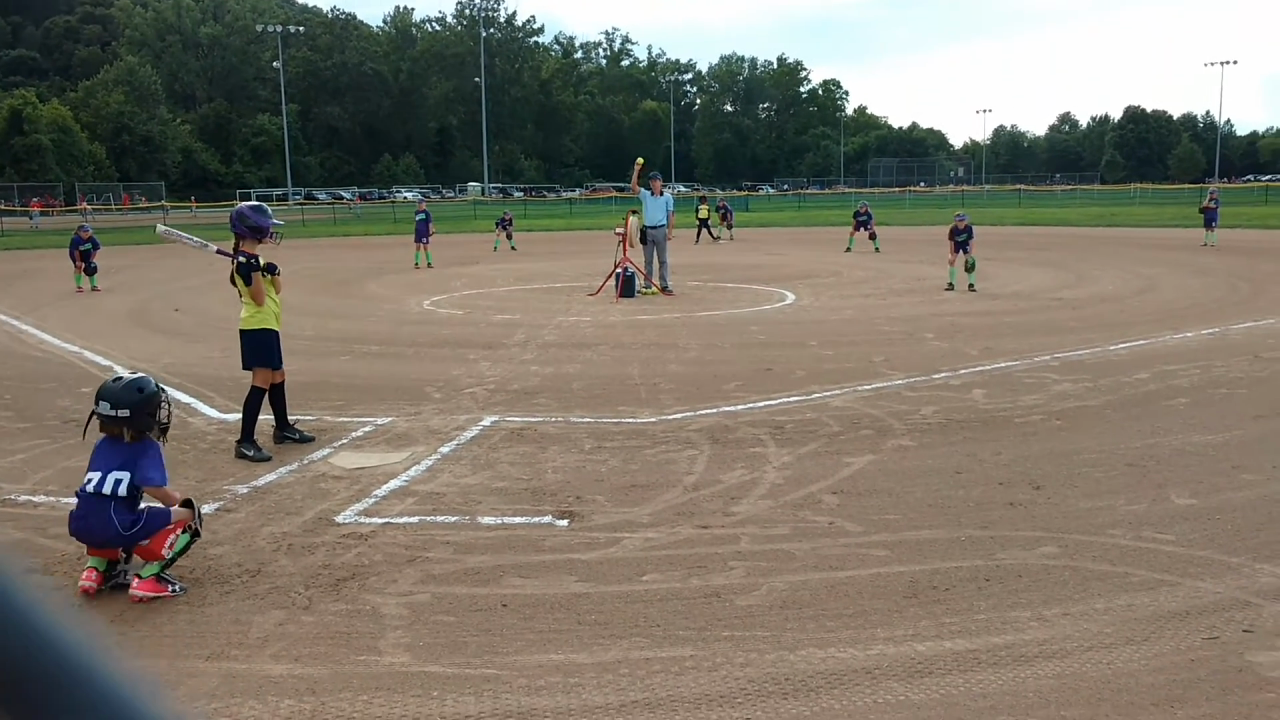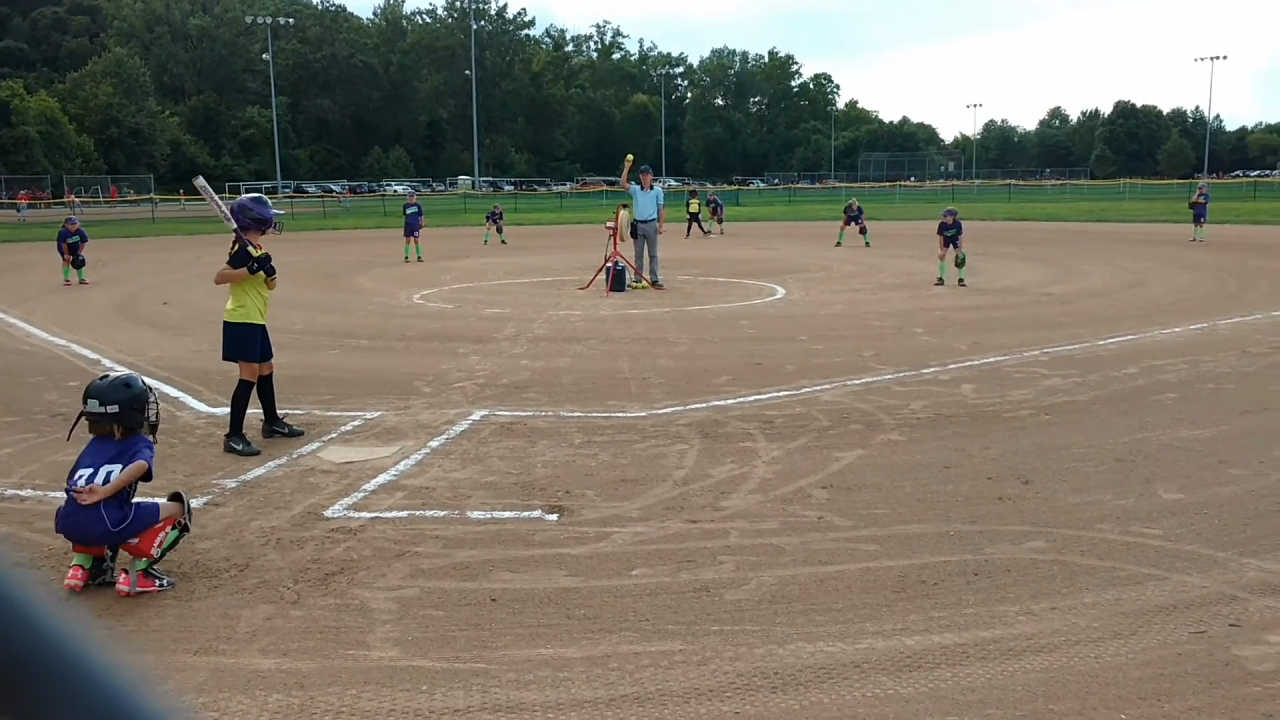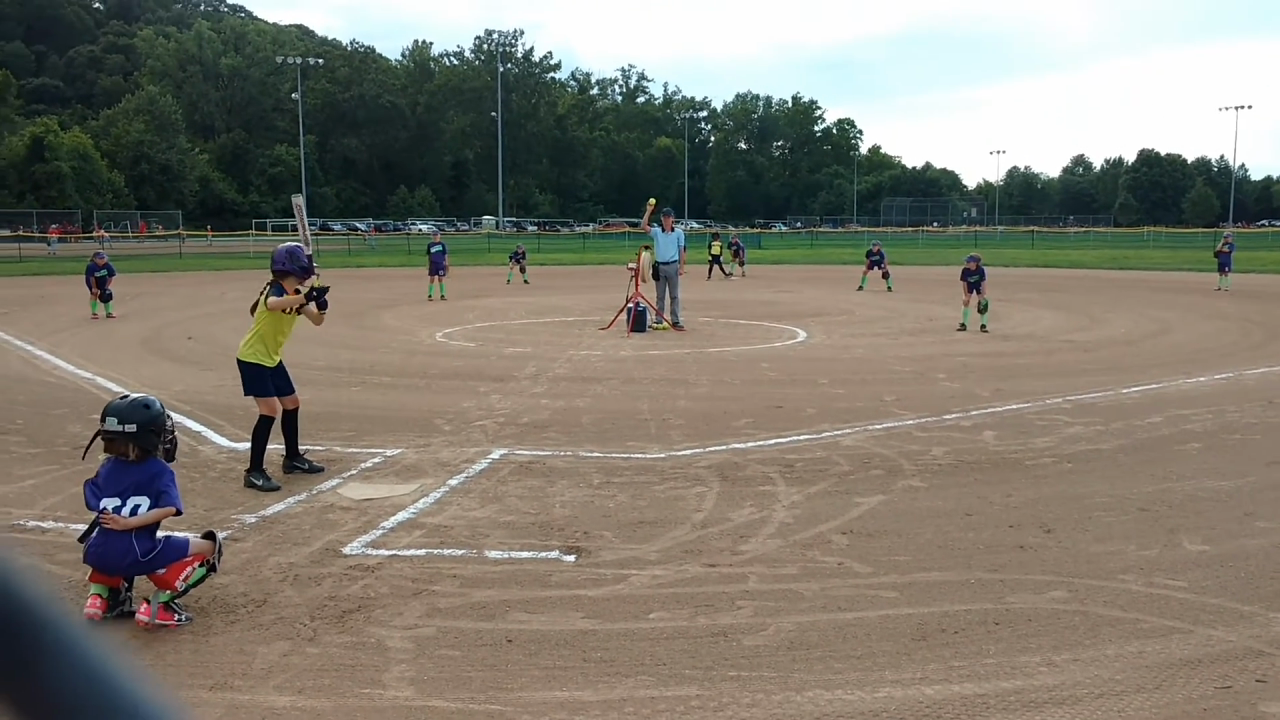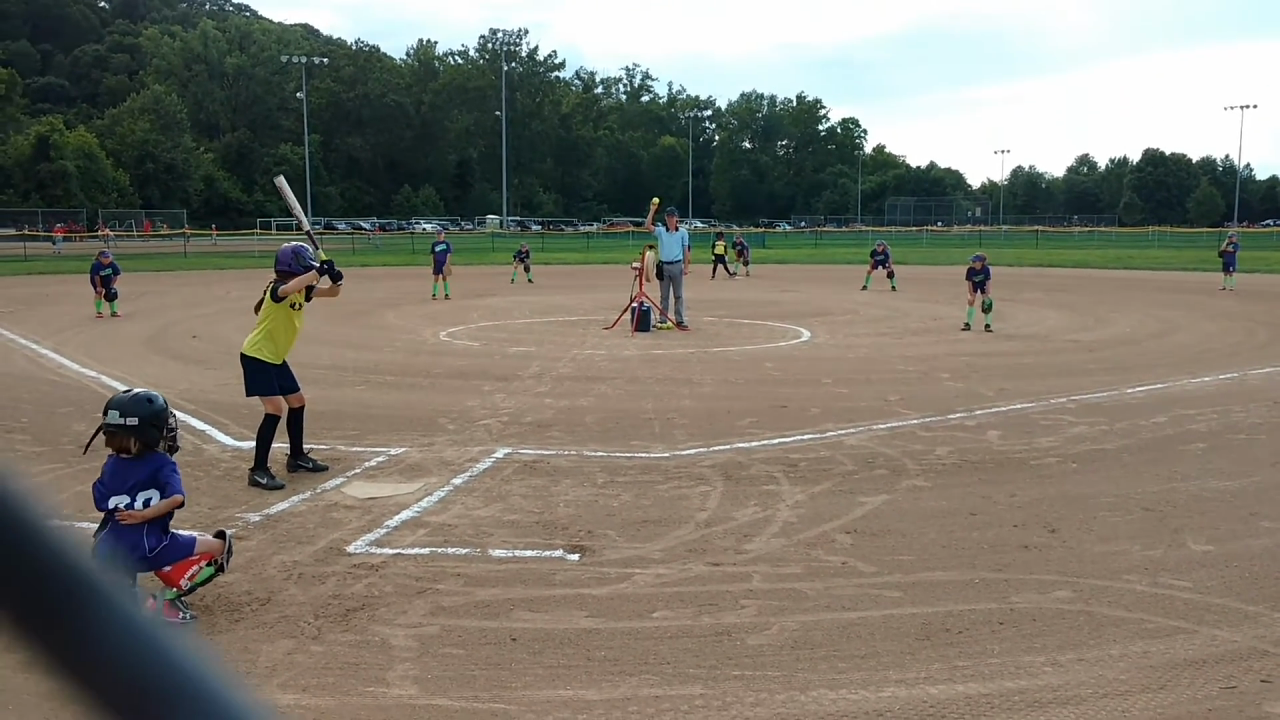
dt=0.5s
person 1, frame 1
left shoulder: (255, 257)
right shoulder: (244, 262)
left elbow: (277, 289)
right elbow: (260, 300)
left wrist: (273, 271)
right wrist: (256, 271)
left hip: (268, 326)
right hip: (258, 327)
left knee: (277, 376)
right knee: (262, 382)
left ankle: (283, 428)
right ankle: (245, 442)
person 1, frame 2
left shoulder: (257, 249)
right shoulder: (244, 249)
left elbow: (271, 285)
right elbow: (219, 278)
left wrist: (268, 270)
right wrist: (251, 269)
left hip: (256, 320)
right hip: (242, 320)
left knee: (266, 370)
right knee: (249, 375)
left ankle: (272, 422)
right ankle: (234, 436)
person 1, frame 3
left shoulder: (296, 293)
right shoulder: (275, 290)
left elbow: (318, 320)
right elbow: (273, 305)
left wrist: (321, 304)
right wrist: (306, 298)
left hip: (272, 358)
right hip: (253, 359)
left knee: (291, 404)
right knee: (270, 410)
left ankle: (293, 458)
right ankle: (254, 472)
person 1, frame 4
left shoulder: (301, 290)
right shoulder: (278, 288)
left elbow: (333, 292)
right elbow: (289, 288)
left wrist: (335, 278)
right wrist: (318, 273)
left hip: (275, 357)
right hip: (257, 356)
left knee: (297, 402)
right knee: (275, 409)
left ankle: (297, 457)
right ankle: (258, 470)
person 2, frame 1
left shoulder: (102, 444)
right shoulder: (149, 447)
right elbow: (153, 486)
right wrist: (172, 499)
left hip: (81, 526)
right hip: (117, 527)
right knee: (189, 514)
left ankle: (96, 570)
right ankle: (149, 577)
person 2, frame 2
left shoulder: (93, 444)
right shoulder: (140, 444)
left elbow: (74, 483)
right elbow: (140, 465)
right wrist: (106, 491)
left hip: (69, 524)
right hip: (105, 527)
right knee: (178, 508)
left ankle: (82, 566)
right ankle: (137, 573)
person 2, frame 3
left shoulder: (107, 466)
right shoulder: (160, 471)
left elbow: (94, 503)
right elbow: (169, 509)
right wrist: (129, 523)
left hip: (98, 554)
right hip: (136, 557)
right knee: (209, 546)
left ankle: (101, 596)
right ankle: (159, 604)
person 2, frame 4
left shoulder: (110, 465)
right shoulder: (162, 463)
left elbow: (103, 504)
right elbow: (176, 498)
right wrist: (144, 515)
left hip: (108, 550)
right hip: (145, 552)
right knee: (218, 546)
right ankle: (167, 599)
